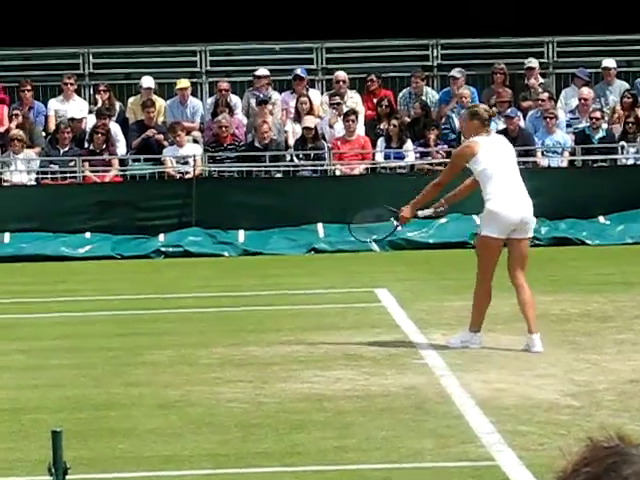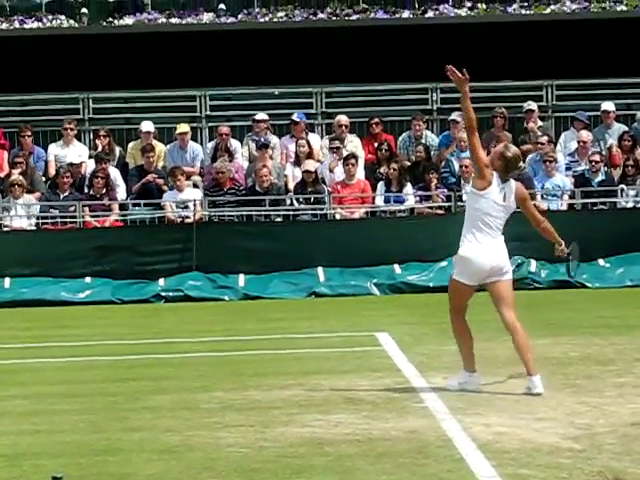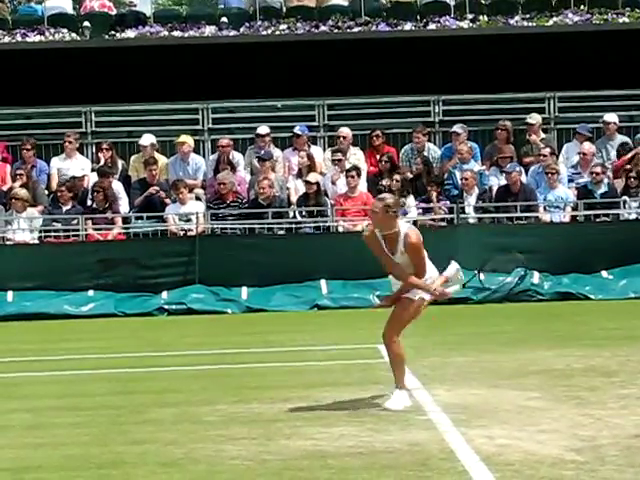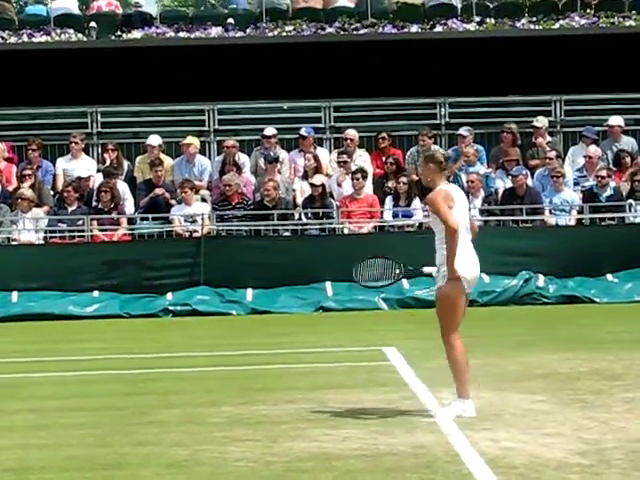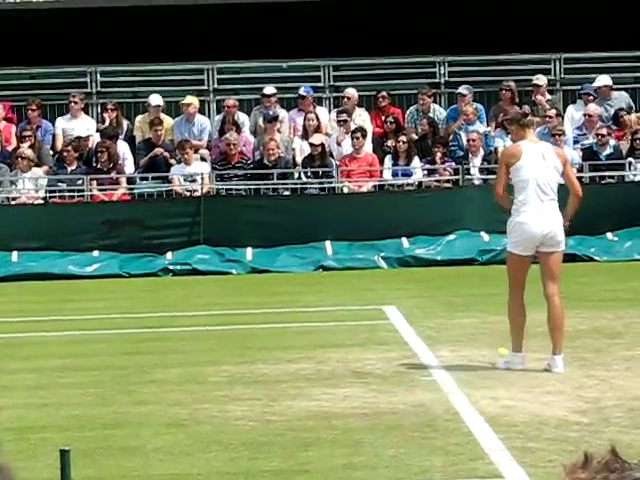
dt=1s
person 1, frame 1
left shoulder: (468, 148)
right shoulder: (502, 140)
left elbow: (439, 183)
left wrist: (412, 207)
right wrist: (446, 202)
left hip: (499, 211)
right hip: (524, 208)
left knee: (484, 277)
right knee: (518, 277)
left ankle: (473, 334)
right ankle: (534, 337)
person 1, frame 2
left shoulder: (484, 176)
right shoulder: (518, 190)
left elbow: (472, 131)
right elbow: (539, 222)
left wrist: (464, 92)
right wrist: (559, 244)
left hip: (472, 257)
right hip: (498, 258)
left knee: (457, 314)
right knee: (510, 319)
left ankle: (470, 374)
right ankle: (533, 378)
person 1, frame 3
left shoulder: (411, 238)
right shoulder: (371, 235)
left elbow: (420, 274)
right elbow: (395, 270)
left wrist: (395, 296)
right wrist: (427, 286)
left hip: (422, 279)
right hip: (402, 280)
left knee: (390, 336)
left ankle: (401, 391)
right ankle: (448, 276)
person 1, frame 4
left shoulder: (436, 196)
right shoulder: (454, 191)
left elbow: (452, 228)
right elbow: (473, 228)
left wrist: (451, 266)
left hip: (454, 270)
right hip: (467, 264)
left knee: (450, 336)
right knee: (450, 334)
left ankle: (464, 401)
right ankle: (463, 396)
person 1, frame 5
left shoulder: (511, 152)
right shoulder: (558, 153)
left elbow: (499, 193)
right elbow: (577, 193)
right wrist: (564, 220)
left hip: (524, 223)
right hip: (552, 223)
left knee: (516, 293)
right knee: (552, 292)
left ankle: (517, 355)
right ankle: (557, 357)
